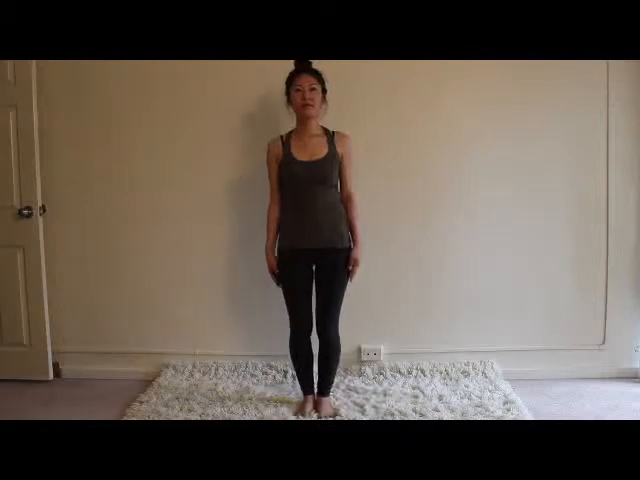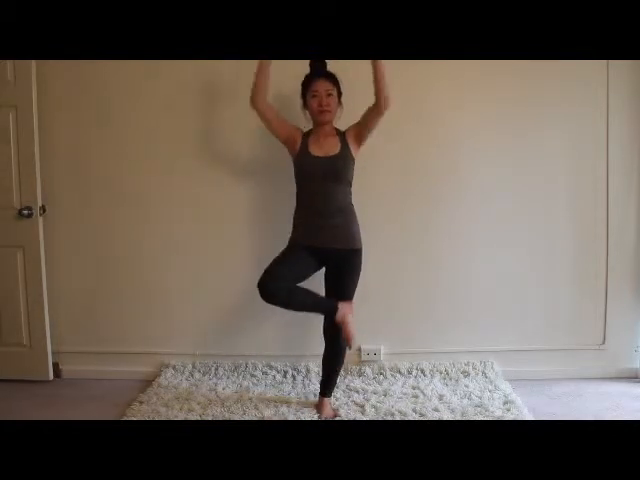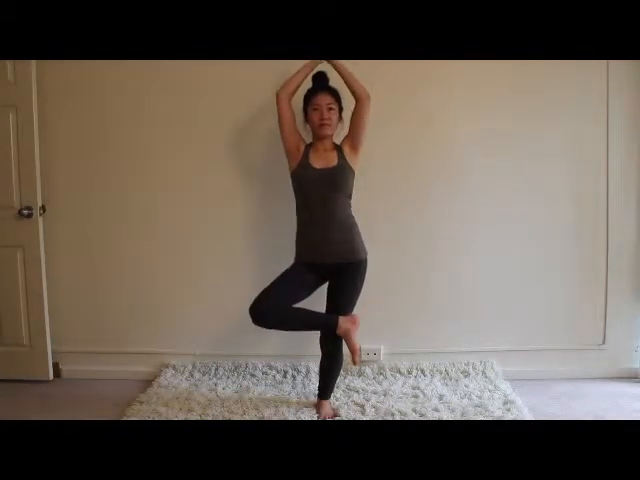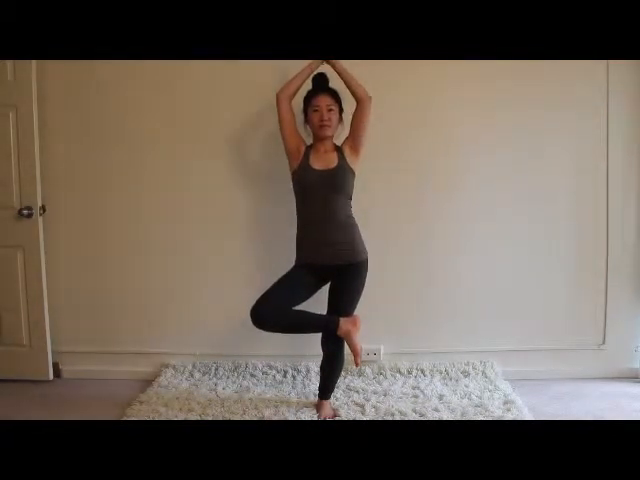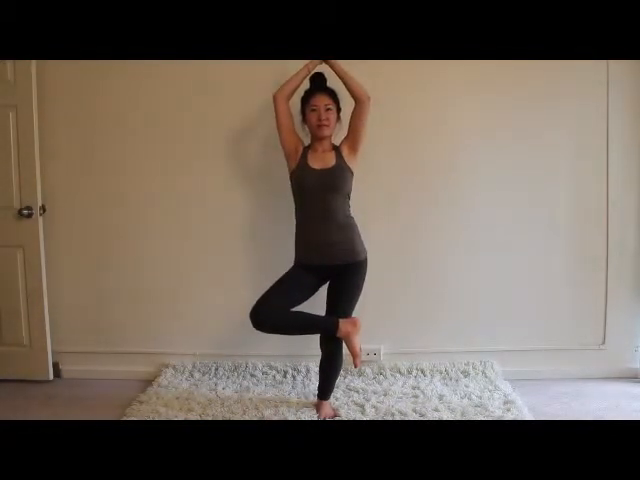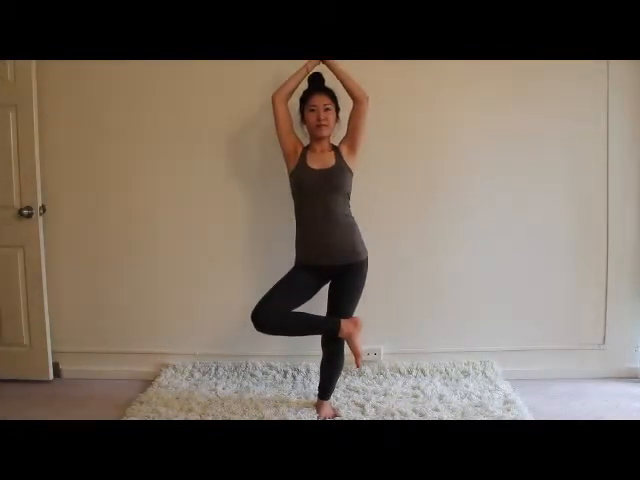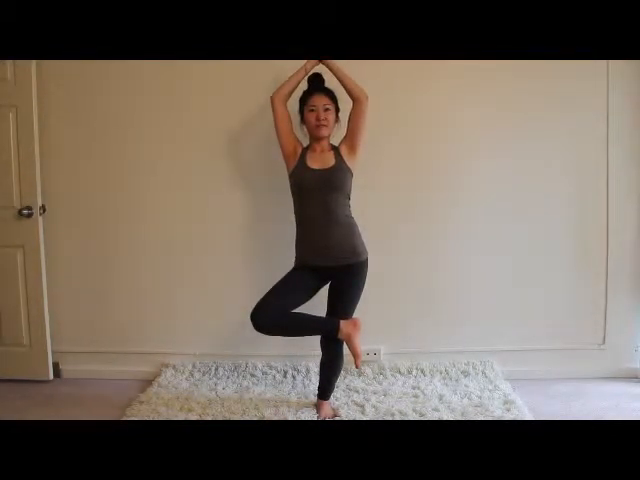
dt=0.7s
person 1, frame 1
left shoulder: (341, 142)
right shoulder: (278, 147)
left elbow: (347, 195)
right elbow: (276, 201)
left wrist: (356, 244)
right wrist: (270, 250)
left hip: (334, 245)
right hip: (292, 247)
left knee: (328, 326)
right knee: (299, 327)
left ankle: (324, 395)
right ankle: (307, 393)
person 1, frame 2
left shoulder: (353, 138)
right shoulder: (295, 140)
left elbow: (382, 104)
right elbow: (258, 102)
left wrist: (375, 61)
right wrist: (266, 62)
left hip: (346, 242)
right hip: (305, 241)
left knee: (332, 331)
right knee: (270, 287)
left ankle: (325, 396)
right ankle: (337, 309)
person 1, frame 3
left shoulder: (349, 152)
right shoulder: (297, 152)
left elbow: (364, 98)
right elbow: (282, 97)
left wrist: (334, 62)
right wrist: (313, 62)
left hip: (349, 257)
right hip: (309, 259)
left knee: (331, 338)
right knee: (261, 311)
left ankle: (324, 399)
right ankle: (341, 323)
person 1, frame 4
left shoulder: (349, 153)
right shoulder: (298, 154)
left elbow: (365, 100)
right elbow: (282, 98)
left wrist: (334, 64)
right wrist: (314, 65)
left hip: (350, 258)
right hip: (310, 261)
left knee: (332, 339)
right knee: (263, 314)
left ankle: (324, 400)
right ankle: (342, 324)
person 1, frame 5
left shoulder: (347, 153)
right shoulder: (296, 154)
left elbow: (364, 99)
right elbow: (279, 98)
left wrist: (332, 63)
right wrist: (311, 65)
left hip: (349, 258)
right hip: (308, 262)
left knee: (330, 338)
right knee: (261, 316)
left ankle: (324, 399)
right ankle: (342, 326)
person 1, frame 6
left shoulder: (346, 153)
right shoulder: (295, 154)
left elbow: (362, 99)
right elbow: (278, 99)
left wrist: (330, 63)
right wrist: (309, 66)
left hip: (350, 258)
right hip: (309, 262)
left knee: (332, 337)
right knee: (264, 317)
left ankle: (324, 399)
right ankle: (344, 326)
person 1, frame 7
left shoulder: (346, 153)
right shoulder: (294, 155)
left elbow: (361, 99)
right elbow: (277, 100)
left wrist: (328, 63)
right wrist: (308, 66)
left hip: (350, 258)
right hip: (309, 263)
left knee: (331, 338)
right knee: (263, 318)
left ankle: (324, 400)
right ankle: (343, 327)
